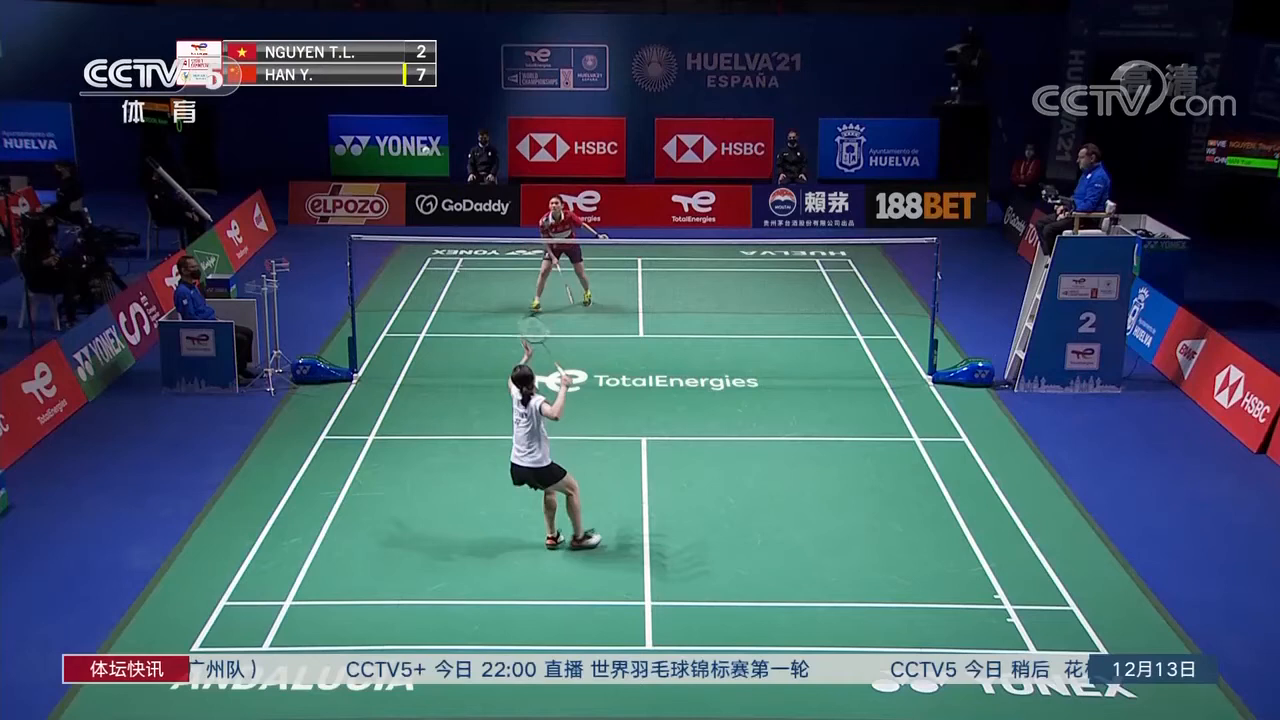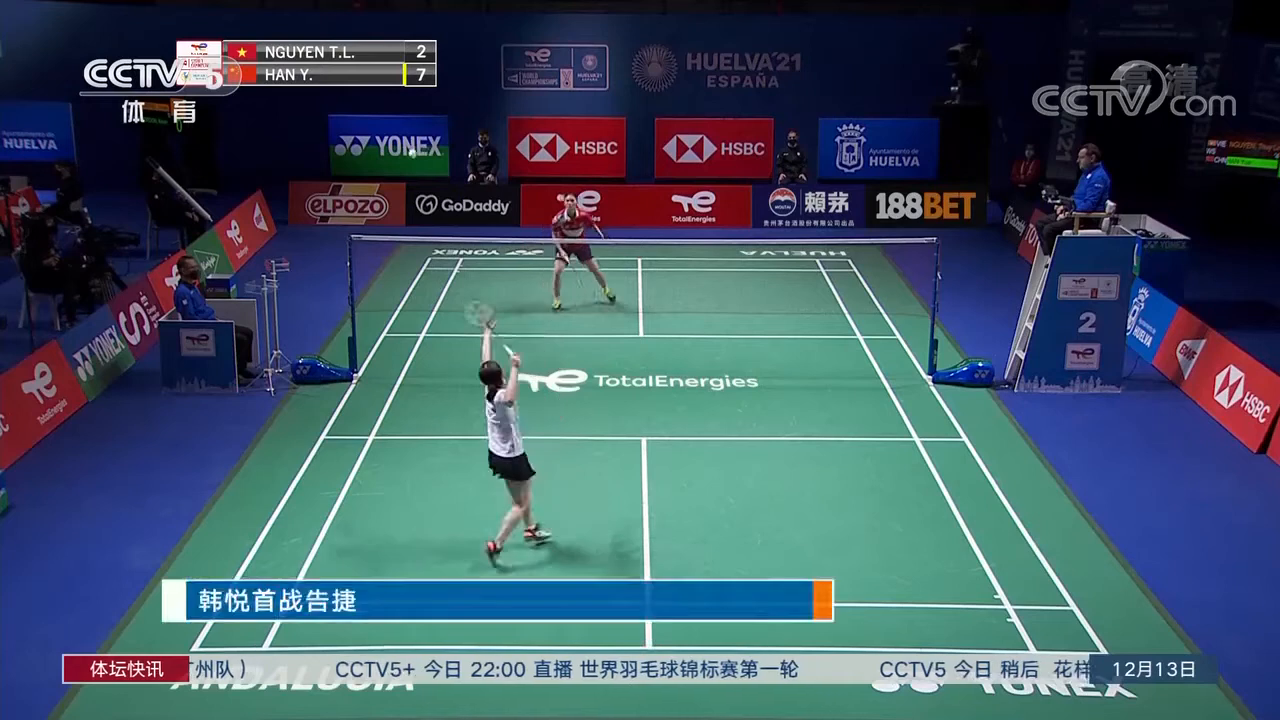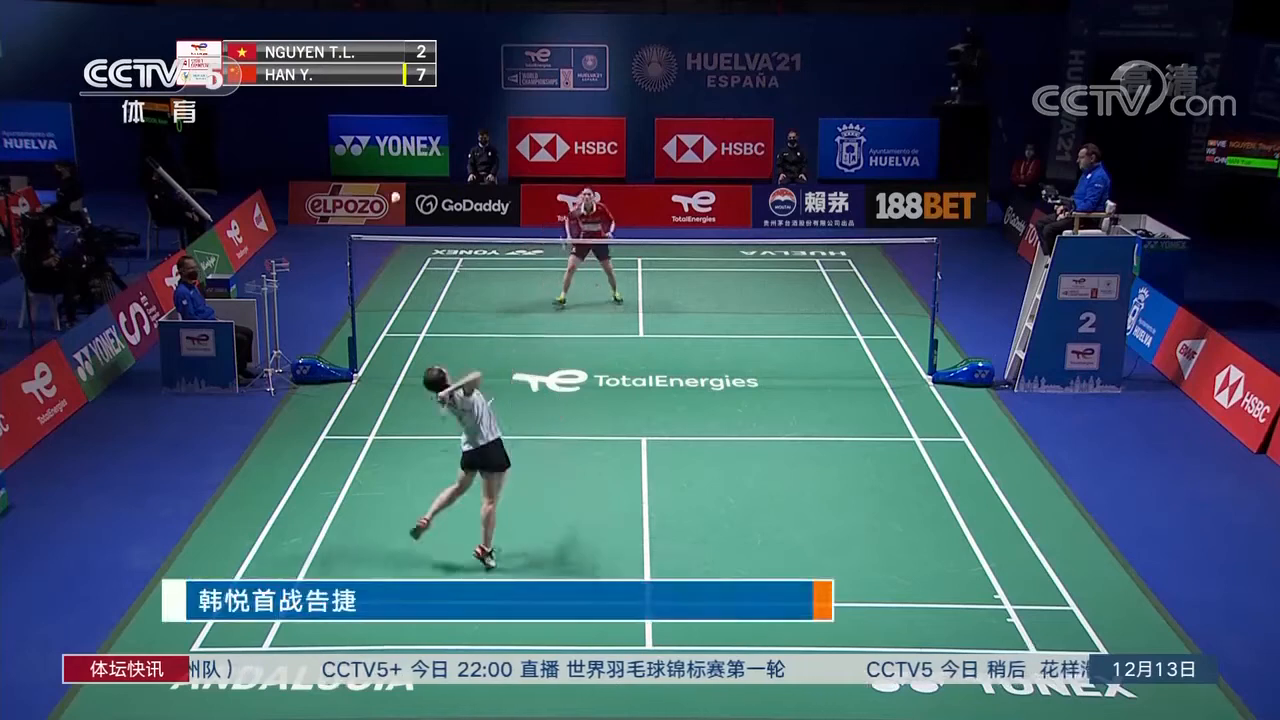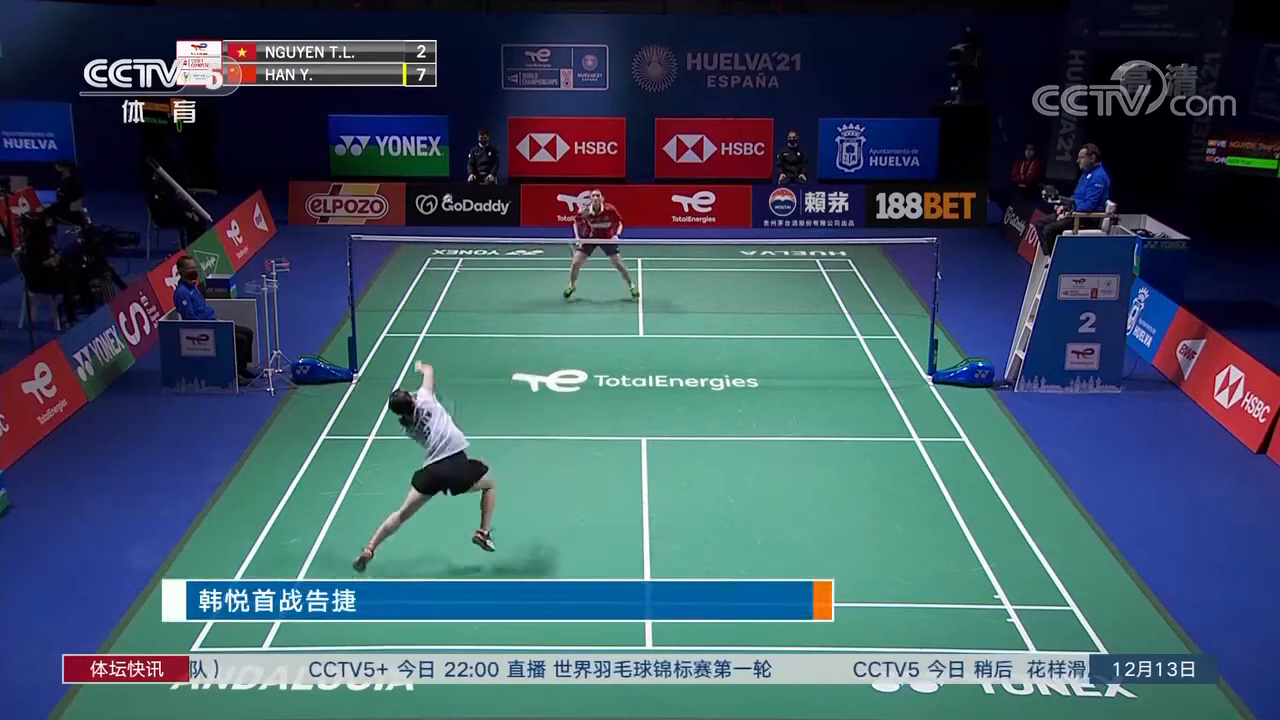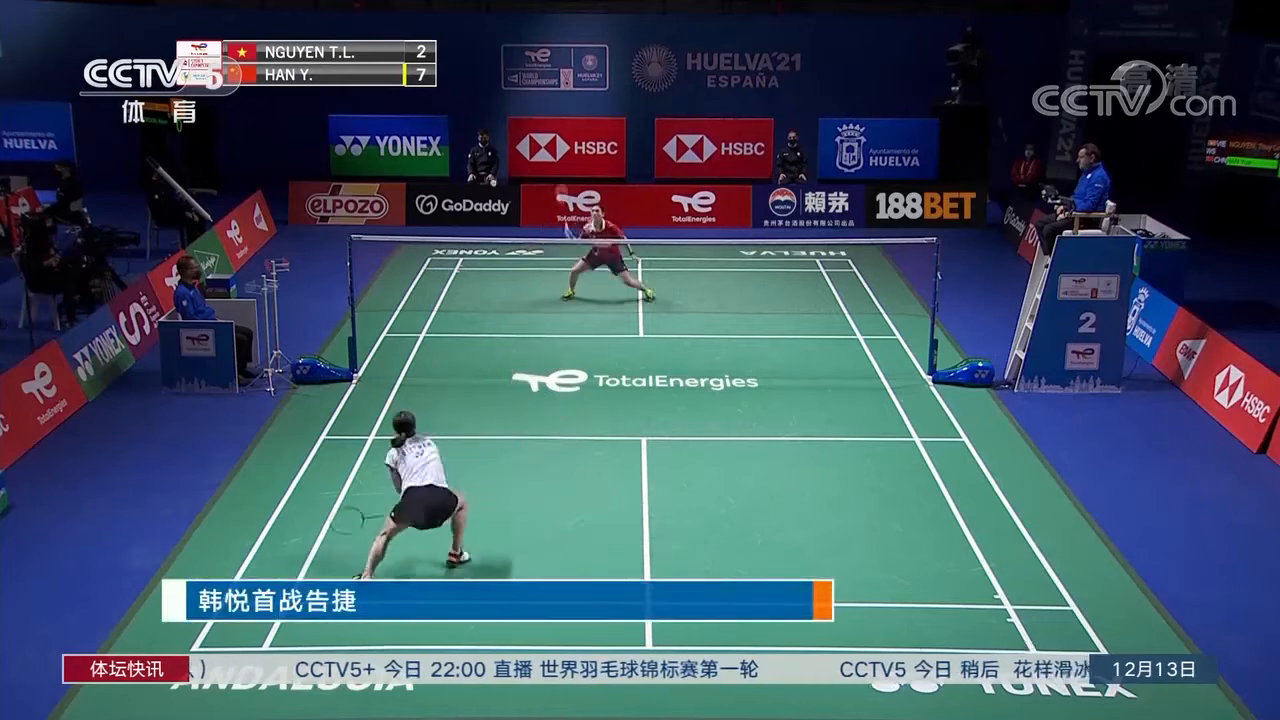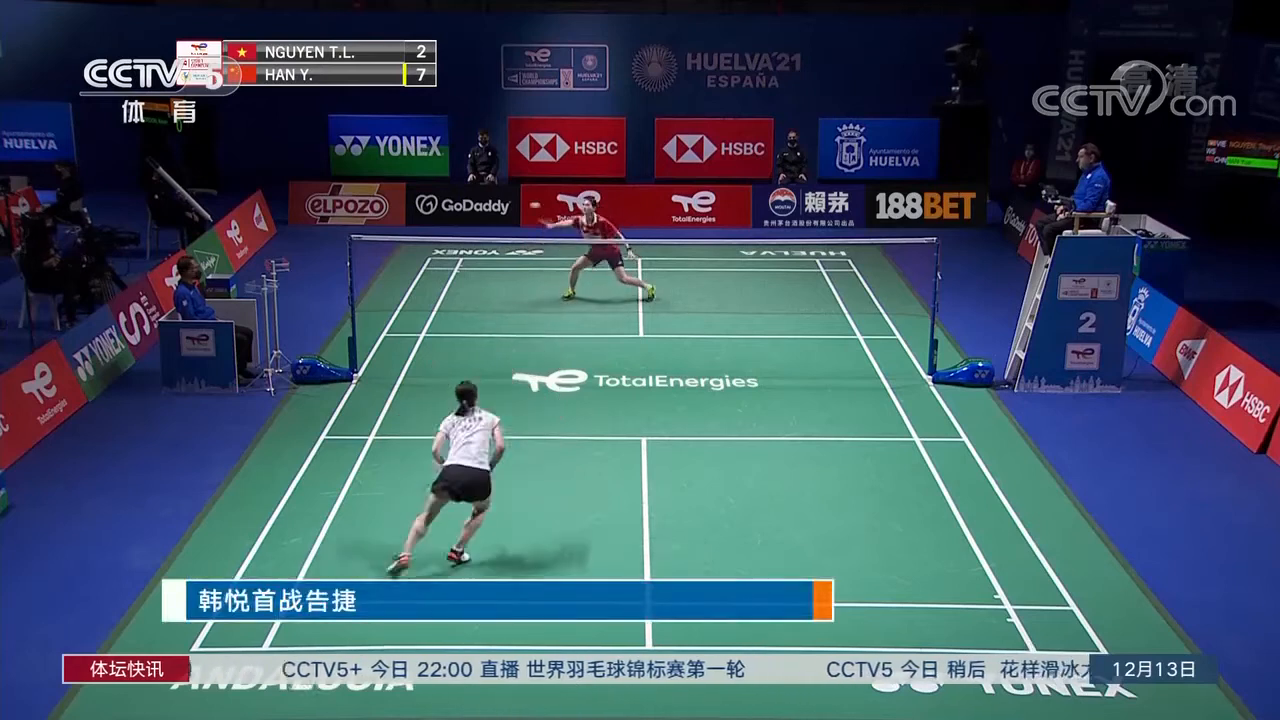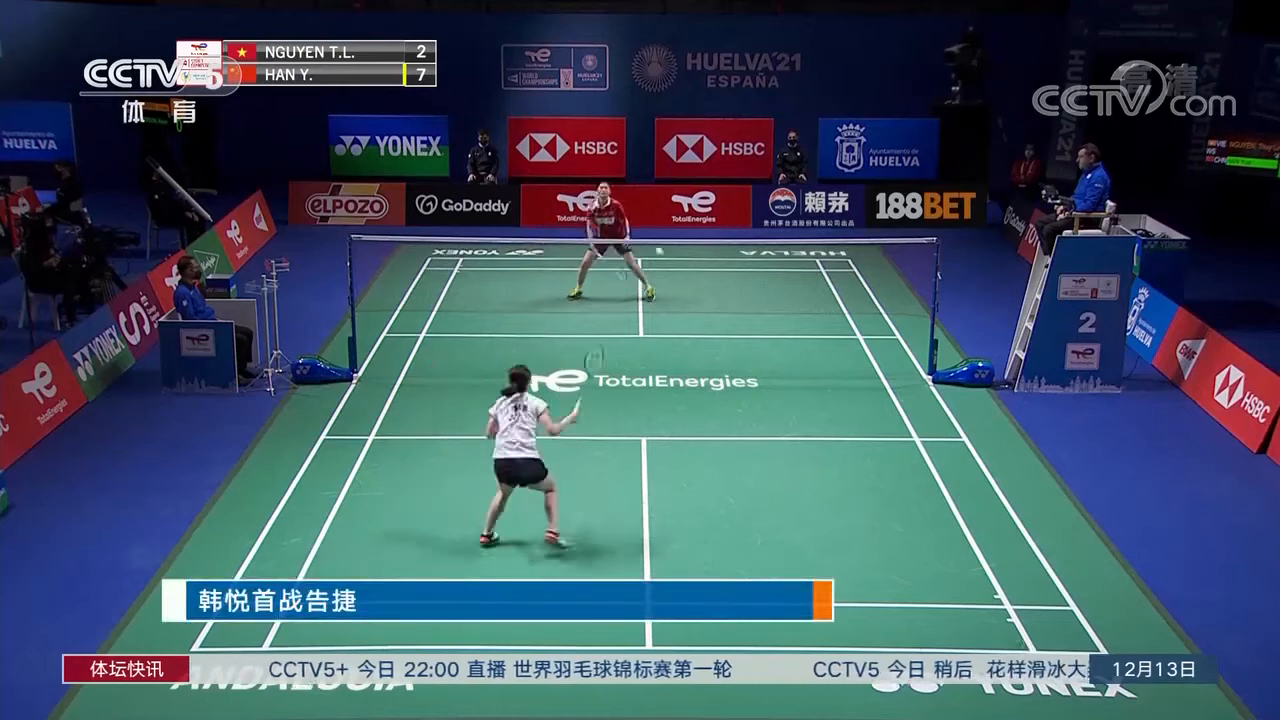
dt=0.2s
person 1, frame 1
left shoulder: (516, 396)
right shoulder: (537, 402)
left elbow: (512, 379)
right elbow: (556, 414)
left wrist: (526, 358)
right wrist: (563, 387)
left hip: (517, 466)
right hip: (537, 467)
left knee: (551, 490)
right knee: (572, 488)
left ankle: (552, 535)
right ankle: (581, 538)
person 1, frame 2
left shoulder: (490, 391)
right shoulder: (501, 397)
left elbow: (486, 359)
right elbow: (511, 399)
left wrist: (487, 332)
right wrist: (515, 369)
left hip: (496, 454)
right hip: (510, 457)
left knee: (520, 497)
right knee: (522, 504)
left ankle: (531, 530)
right ankle: (496, 544)
person 1, frame 3
left shoulder: (449, 398)
right shoulder: (461, 395)
right elbow: (476, 378)
right wrist: (452, 388)
left hip: (472, 449)
right hip: (489, 445)
left knee: (458, 488)
right knee: (490, 500)
left ankle: (426, 520)
right ankle: (485, 549)
person 1, frame 4
left shoulder: (408, 427)
right shoulder: (426, 399)
right elbow: (428, 373)
right wrist: (423, 368)
left hip: (433, 470)
right hip: (458, 463)
left knee: (403, 513)
right knee: (489, 485)
left ankle: (369, 551)
right ankle: (483, 533)
person 1, frame 5
left shoulder: (393, 452)
right shoulder: (427, 442)
left elbow: (398, 487)
left hip: (414, 496)
right hip: (440, 496)
left knee: (385, 536)
right knee: (460, 503)
left ankle: (367, 577)
right ankle: (456, 554)
person 1, frame 6
left shoulder: (450, 420)
right shoulder: (490, 418)
left elbow: (436, 450)
right elbow: (500, 447)
right wrist: (491, 466)
left hip: (451, 472)
right hip: (479, 474)
left knee: (425, 517)
right knee: (482, 508)
left ankle: (404, 556)
right ankle: (457, 551)
person 1, frame 7
left shoulder: (499, 403)
right shoulder: (535, 403)
left elbow: (489, 434)
right elbow: (552, 430)
right wrist: (571, 418)
left hip: (502, 461)
right hip: (527, 462)
left knee: (504, 493)
right knee: (550, 489)
left ankle: (487, 534)
right ankle: (552, 532)
